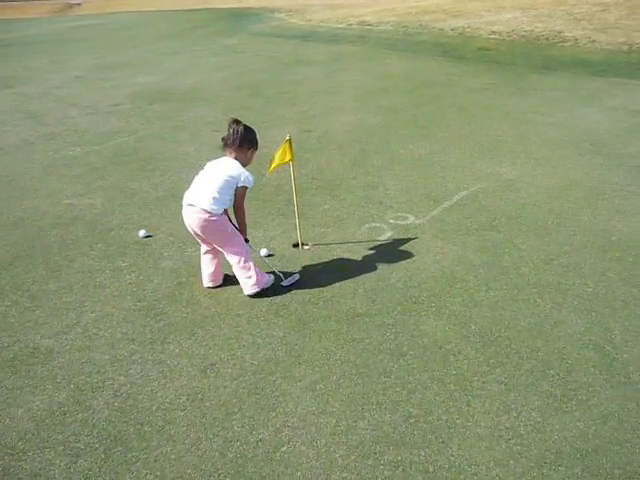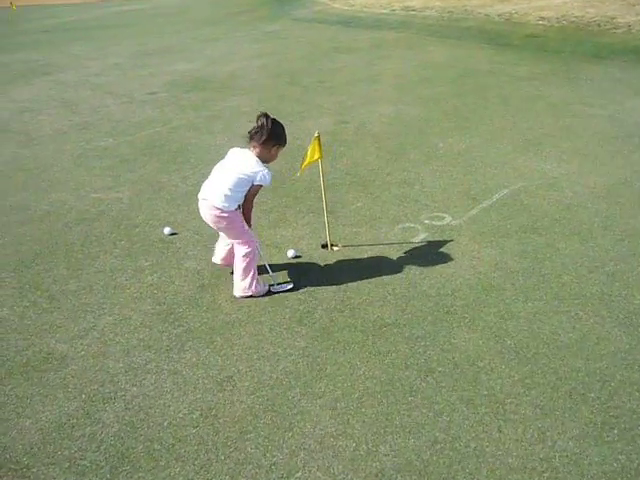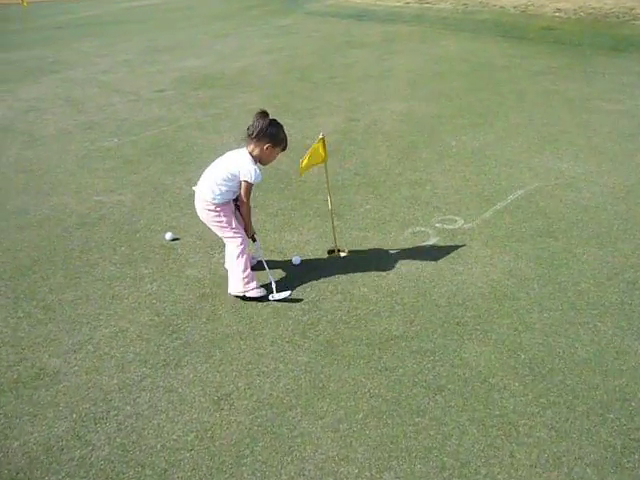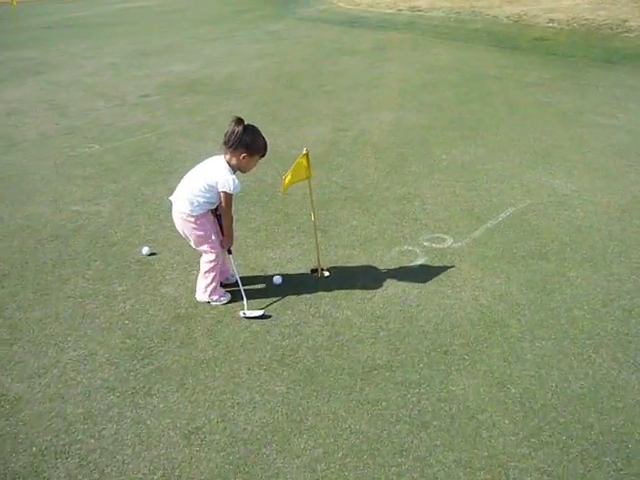
dt=0.3s
person 1, frame 1
left shoulder: (212, 164)
right shoulder: (243, 175)
right elbow: (238, 207)
left wrist: (227, 222)
right wrist: (243, 233)
left hip: (188, 210)
right hip: (207, 215)
left knee: (209, 245)
right knee: (236, 247)
left ankle: (211, 278)
person 1, frame 2
left shoulder: (235, 152)
right shoulder: (262, 173)
right elbow: (248, 202)
right wrist: (248, 225)
left hip: (205, 201)
right hip: (220, 210)
left knee: (232, 233)
right knee: (247, 244)
left ankle: (224, 257)
right ankle: (248, 287)
person 1, frame 3
left shoulder: (240, 153)
right shoulder: (251, 170)
right elbow: (244, 202)
left wrist: (244, 224)
right wrist: (249, 226)
left hip: (205, 196)
right hip: (211, 204)
left knee: (236, 228)
right knee: (238, 238)
left ankle: (236, 261)
right ankle: (243, 284)
person 1, frame 4
left shoulder: (219, 161)
right shoulder: (228, 179)
right elbow: (227, 212)
left wrist: (224, 233)
right wrist: (229, 236)
left hip: (187, 206)
right hip: (190, 215)
left knee: (217, 240)
right knee: (213, 250)
left ankle: (220, 275)
right ankle: (208, 293)
